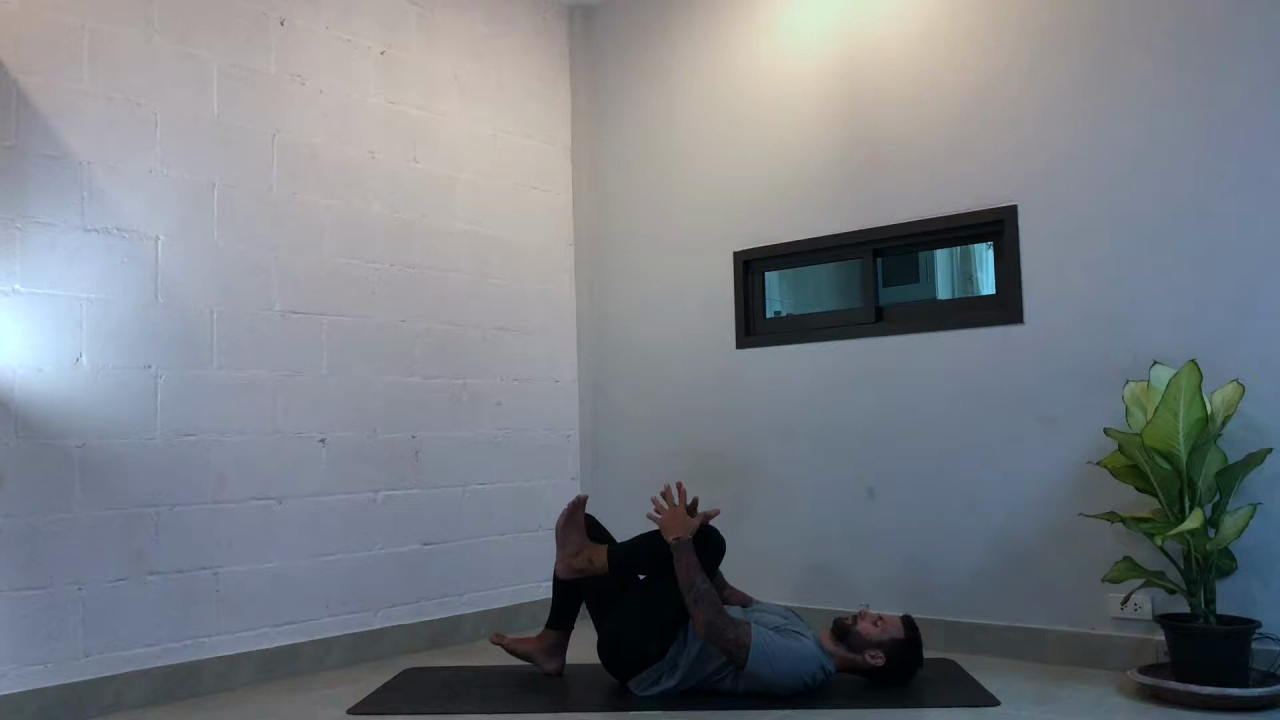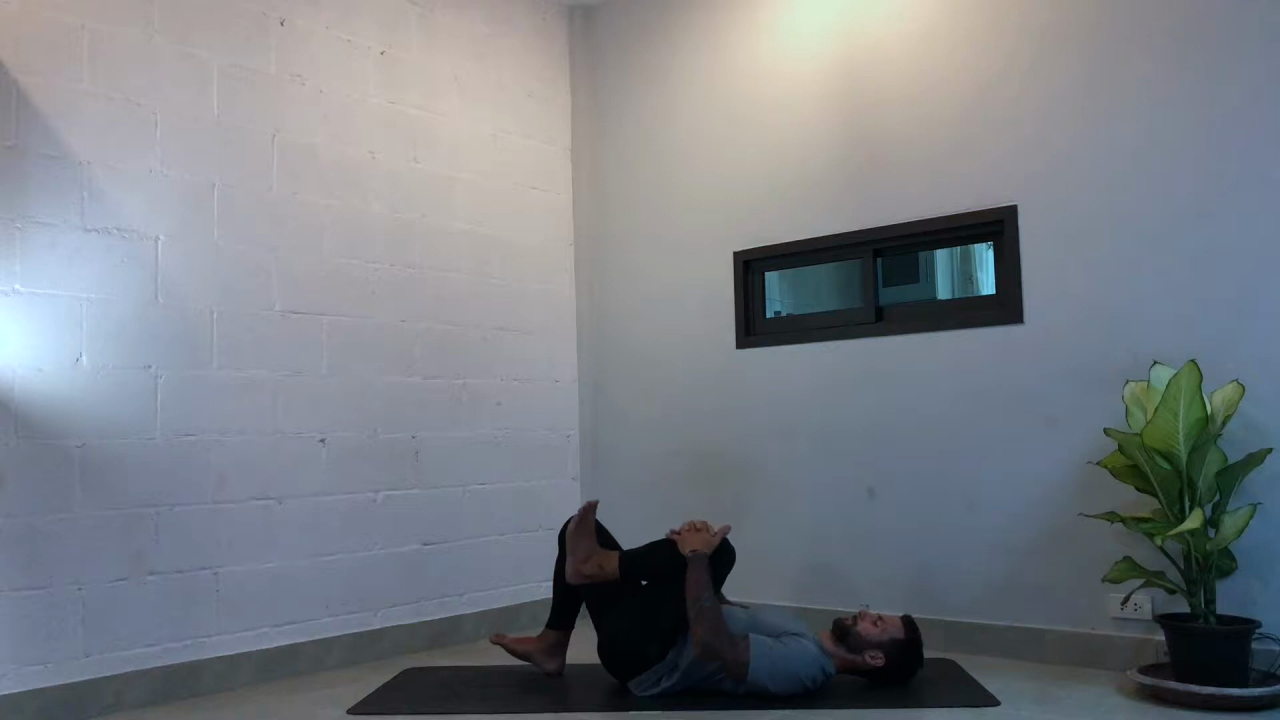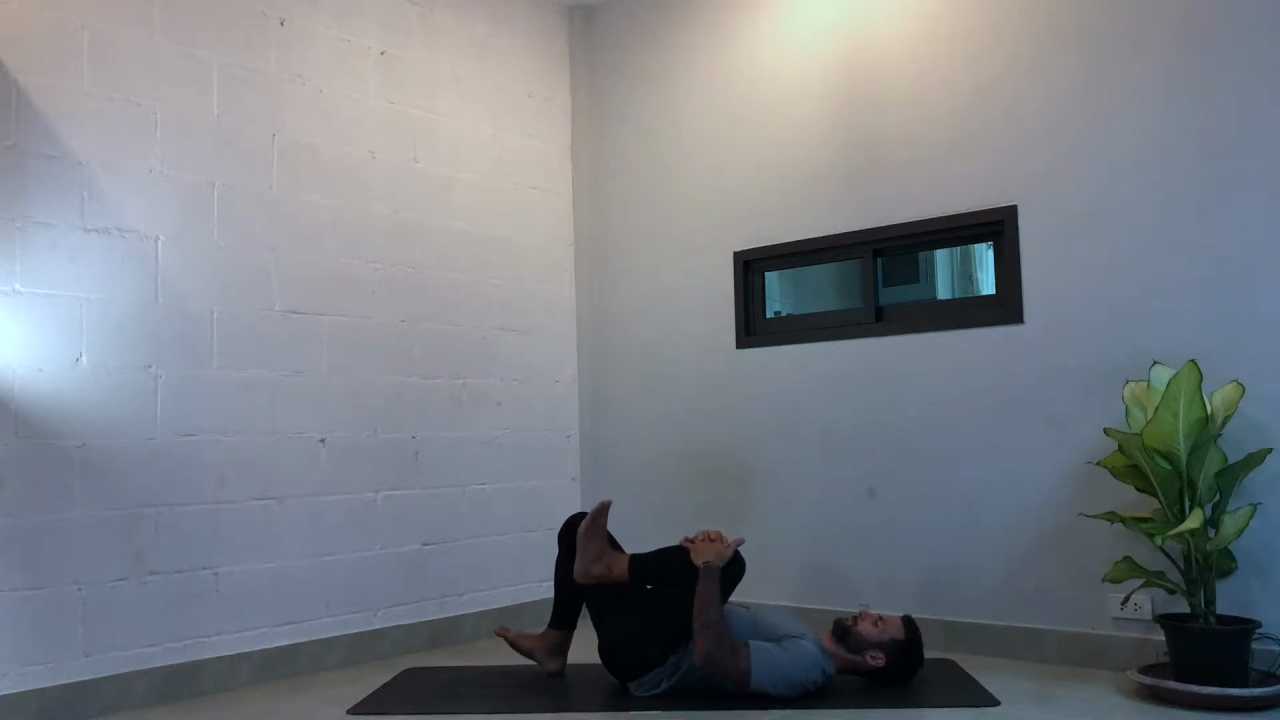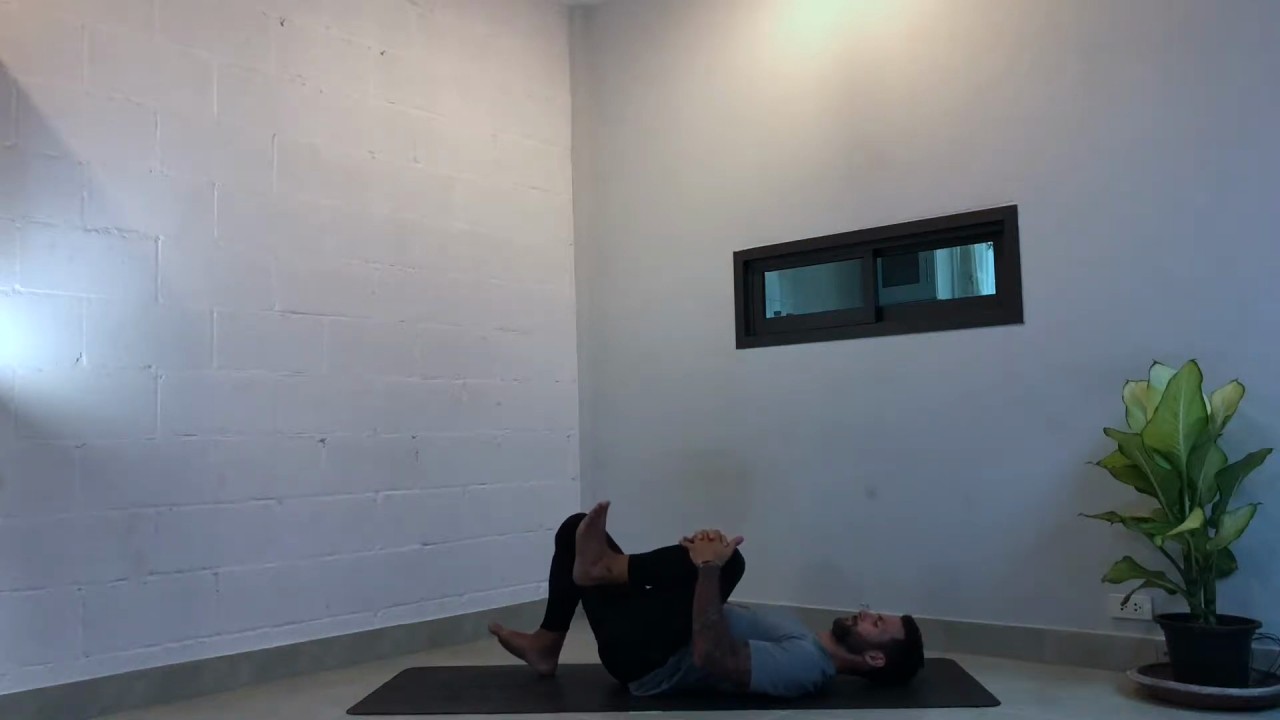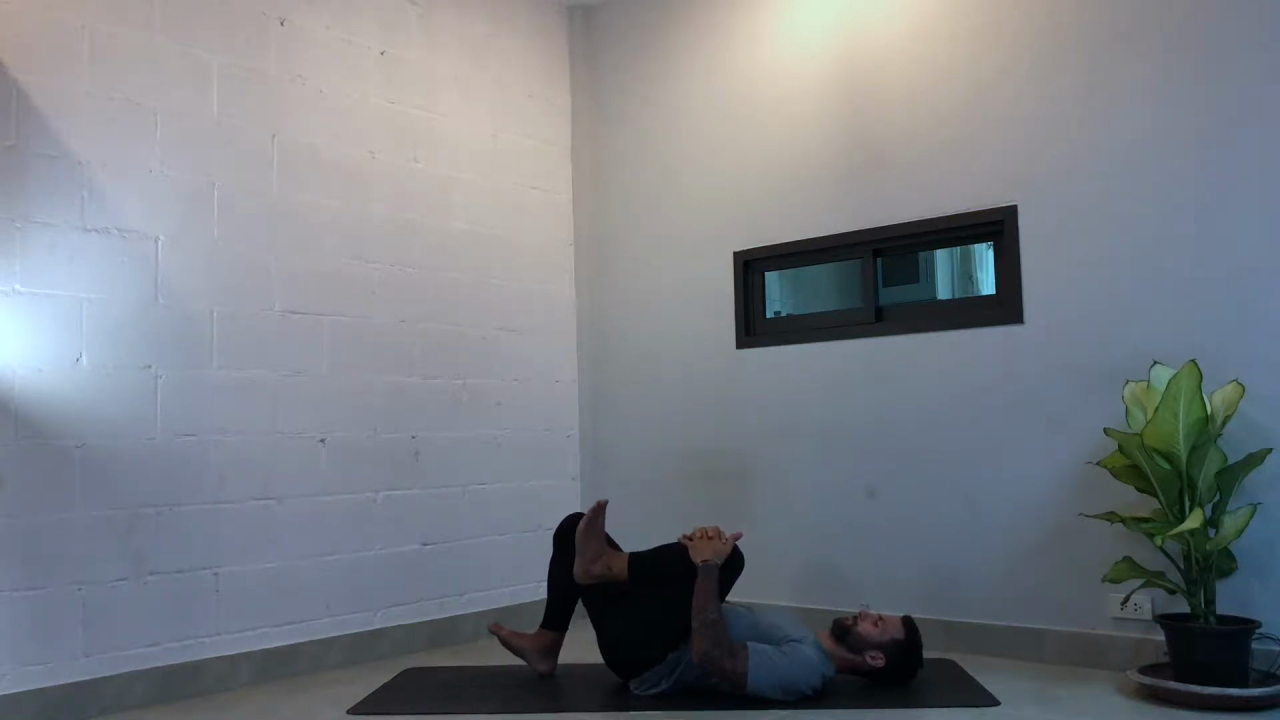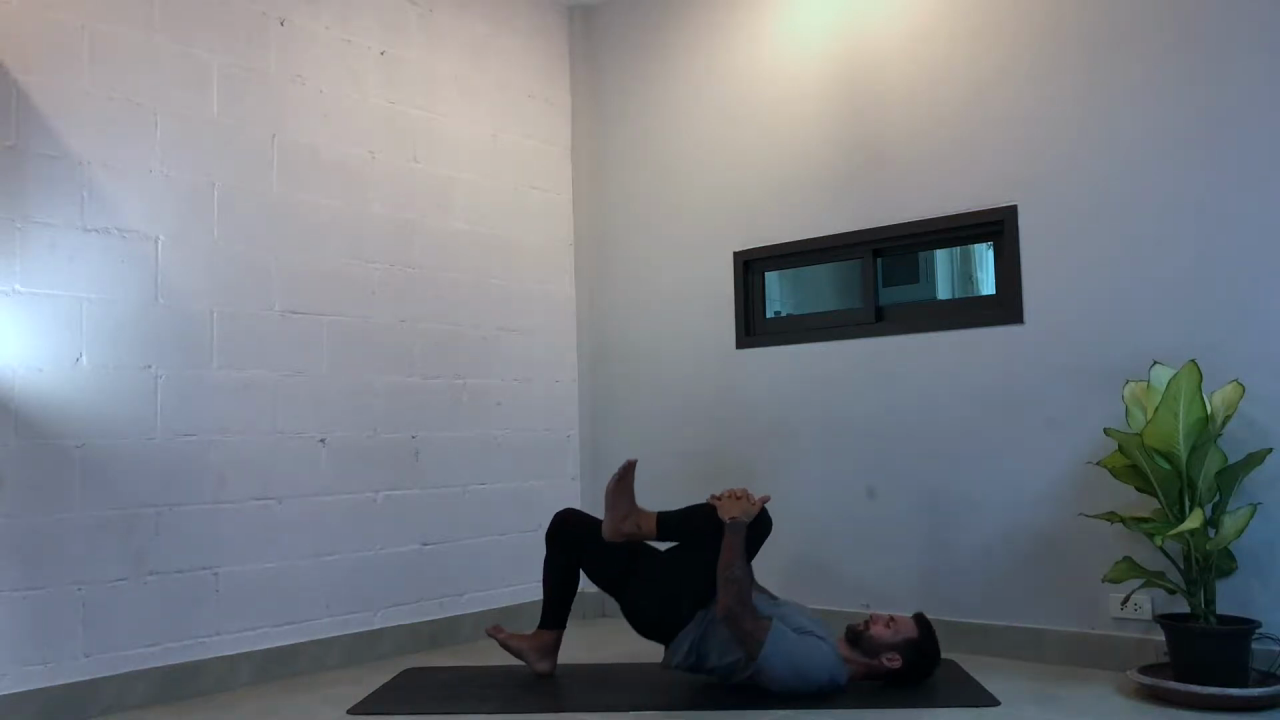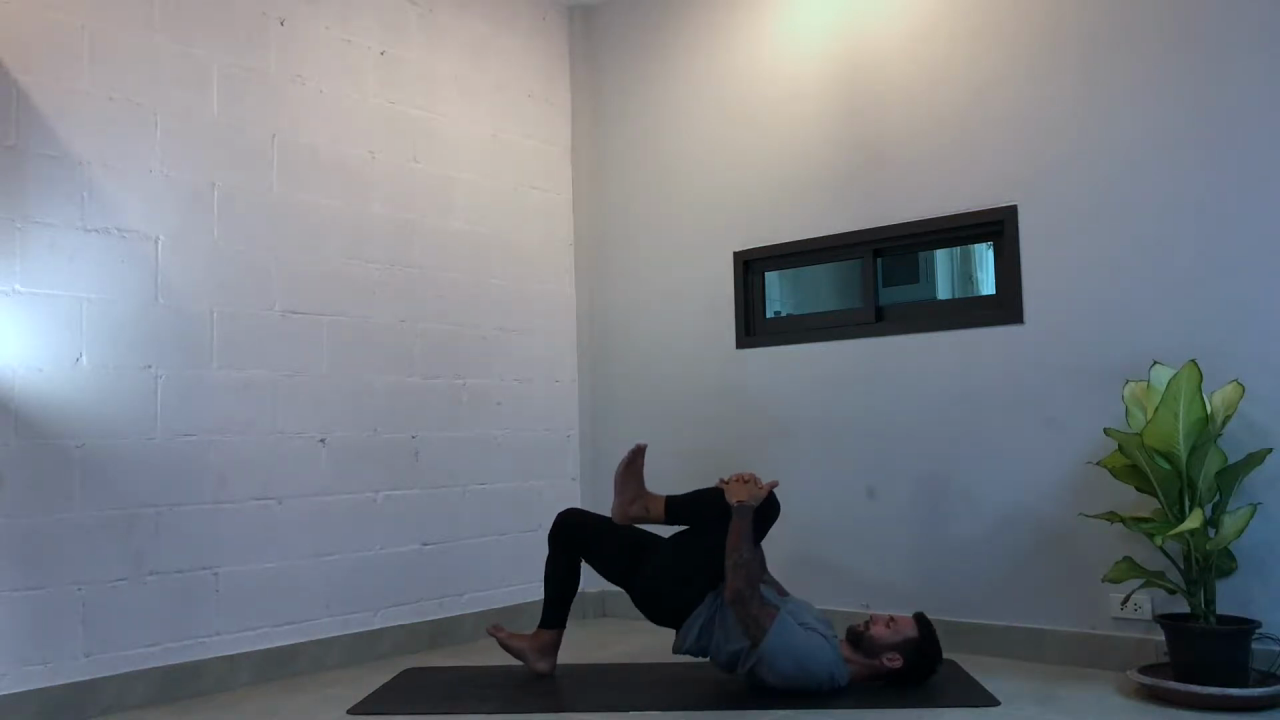
dt=0.5s
person 1, frame 1
left shoulder: (802, 661)
right shoulder: (797, 632)
left elbow: (711, 627)
right elbow: (725, 595)
left wrist: (679, 542)
right wrist: (685, 535)
left hip: (640, 659)
right hip: (643, 639)
left knee: (706, 541)
right knee: (583, 525)
left ankle: (584, 561)
right ankle: (551, 645)
person 1, frame 2
left shoulder: (803, 663)
right shoulder: (800, 636)
left elbow: (710, 643)
right elbow: (721, 609)
left wrist: (697, 558)
right wrist: (695, 557)
left hip: (641, 659)
right hip: (649, 633)
left knee: (718, 552)
right knee: (579, 532)
left ankle: (594, 565)
right ankle: (551, 645)
person 1, frame 3
left shoulder: (806, 665)
right shoulder: (802, 640)
left elbow: (711, 654)
right elbow: (716, 619)
left wrist: (708, 569)
right wrist: (707, 564)
left hip: (640, 657)
right hip: (644, 633)
left knee: (727, 563)
right knee: (578, 527)
left ankle: (605, 566)
right ankle: (554, 644)
person 1, frame 4
left shoulder: (806, 664)
right shoulder: (801, 640)
left elbow: (712, 654)
right elbow: (712, 620)
left wrist: (709, 568)
right wrist: (706, 562)
left hip: (640, 657)
right hip: (643, 631)
left knee: (726, 563)
right knee: (576, 528)
left ankle: (605, 568)
right ankle: (546, 645)
person 1, frame 5
left shoulder: (805, 668)
right shoulder: (801, 641)
left elbow: (710, 656)
right elbow: (717, 619)
left wrist: (707, 567)
right wrist: (705, 561)
left hip: (641, 653)
right hip: (654, 630)
left knee: (726, 559)
right knee: (573, 528)
left ankle: (604, 564)
right ankle: (546, 645)
person 1, frame 6
left shoulder: (816, 666)
right shoulder: (819, 641)
left elbow: (732, 612)
right elbow: (750, 594)
left wrist: (735, 527)
right wrist: (734, 524)
left hip: (672, 615)
right hip: (682, 604)
left knee: (753, 520)
right knee: (566, 524)
left ankle: (632, 525)
right ankle: (546, 645)
person 1, frame 7
left shoulder: (816, 663)
right shoulder: (824, 642)
left elbow: (741, 595)
right elbow: (761, 583)
left wrist: (742, 510)
right wrist: (745, 510)
left hip: (678, 594)
right hip: (689, 587)
left knee: (761, 504)
right knee: (569, 525)
left ankle: (640, 506)
right ankle: (546, 644)
